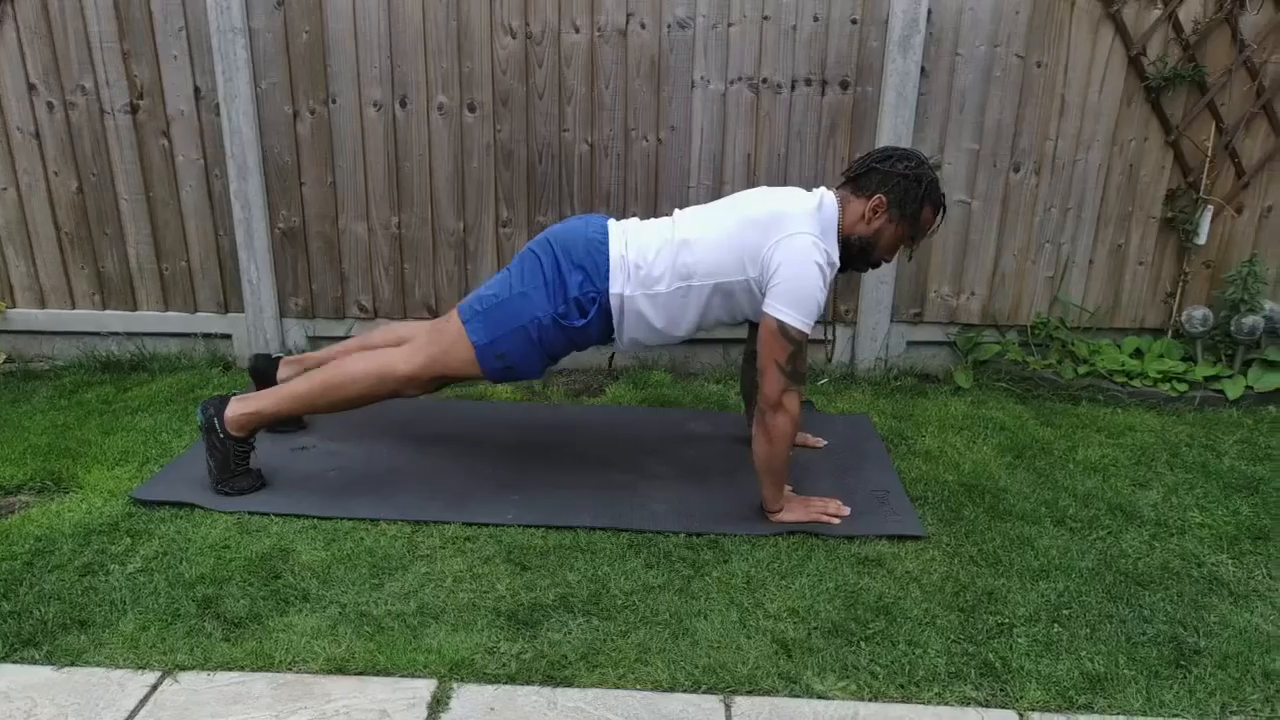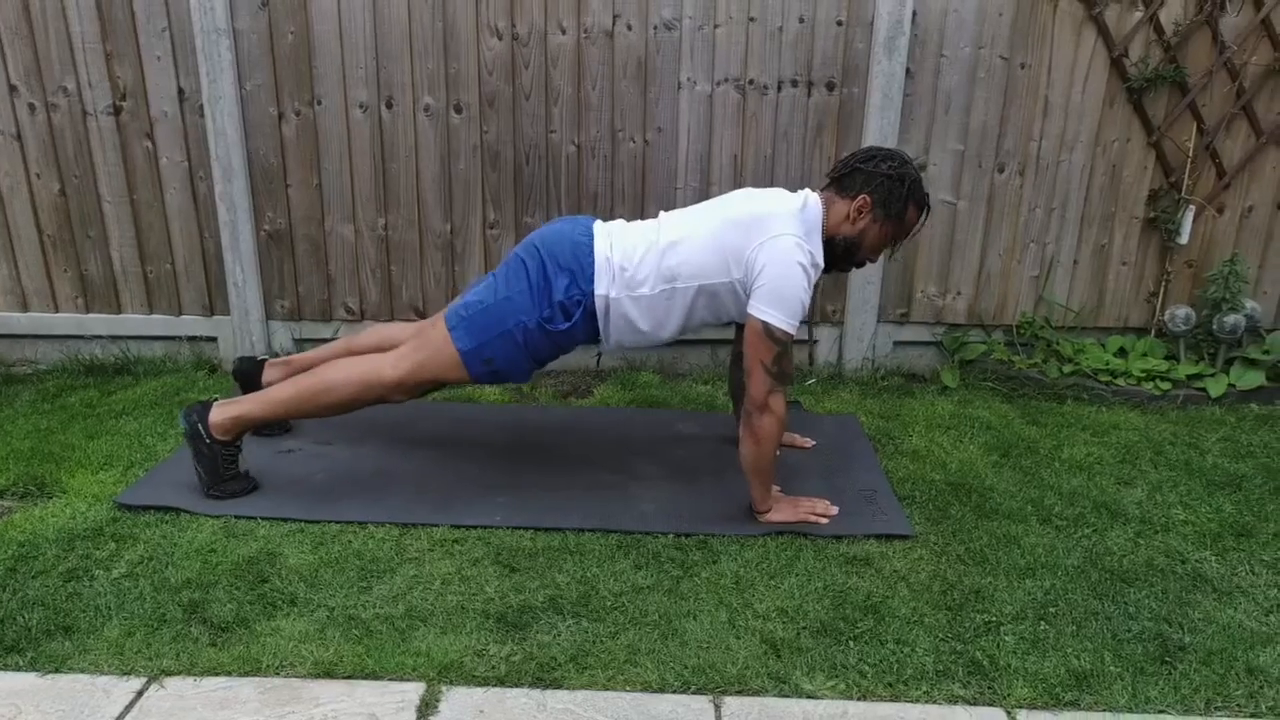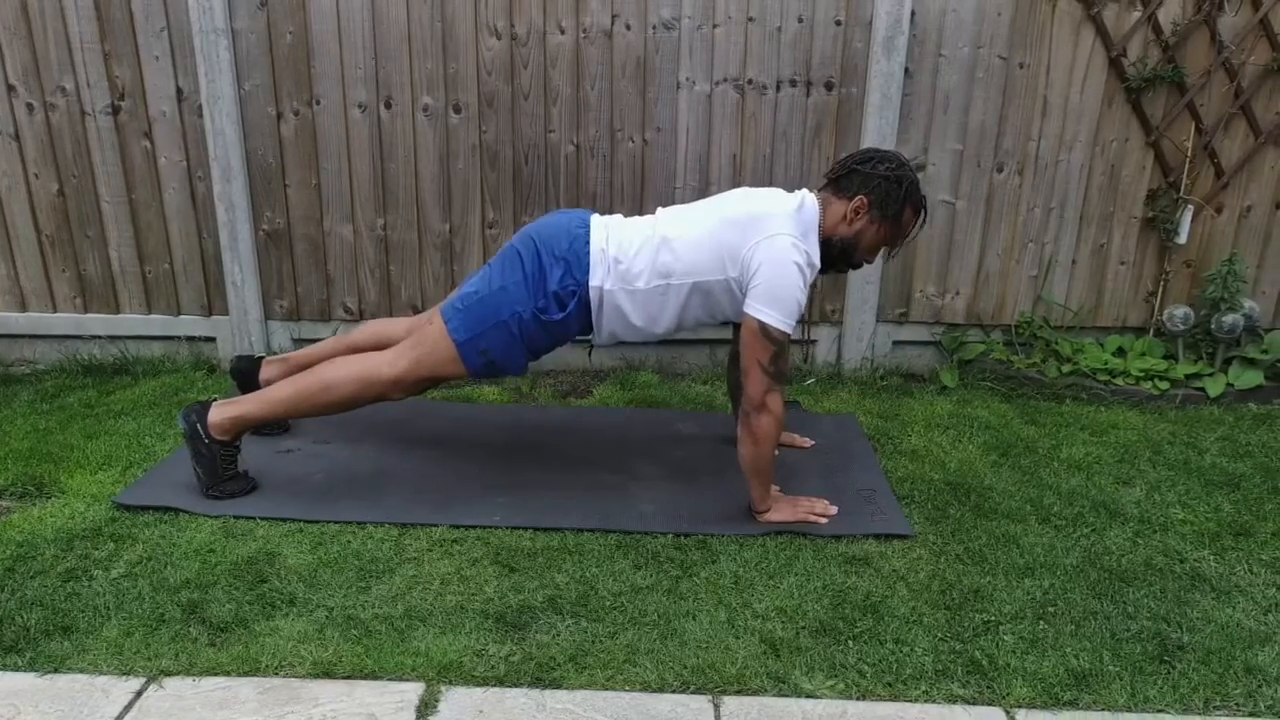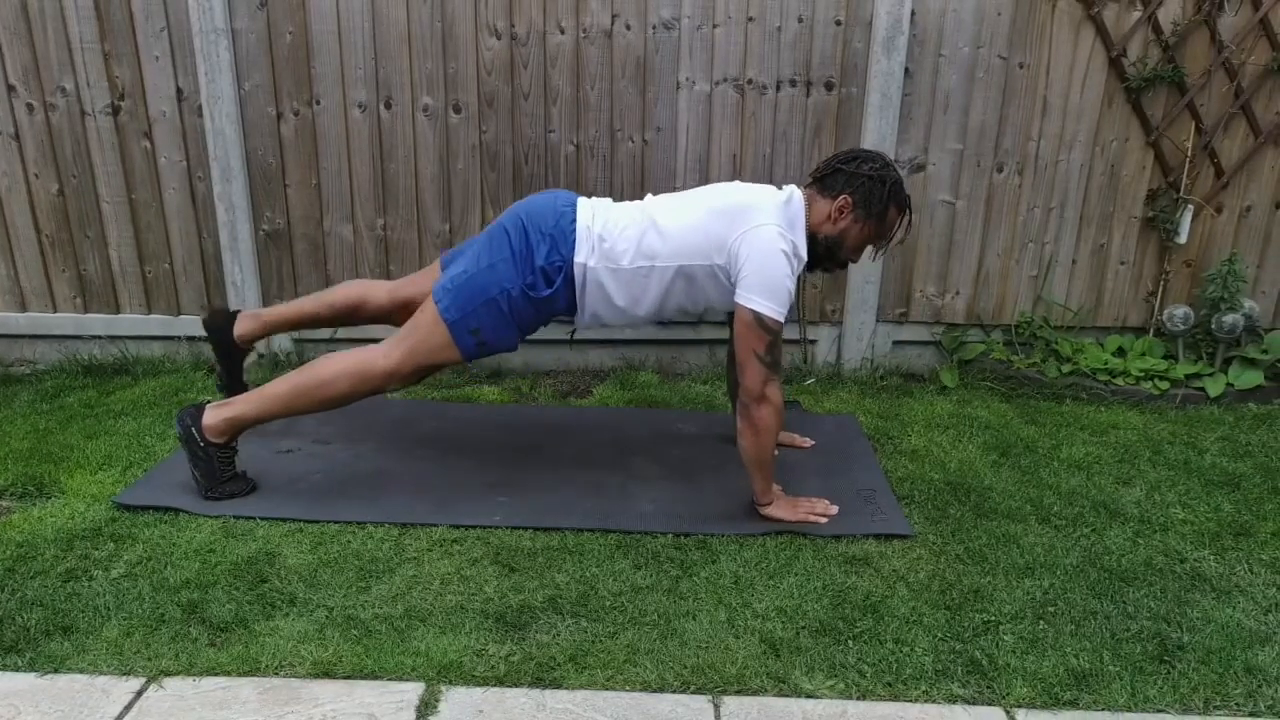
dt=0.4s
person 1, frame 1
left shoulder: (796, 210)
right shoulder: (807, 257)
left elbow: (757, 352)
right elbow: (779, 390)
left wrist: (765, 425)
right wrist: (778, 500)
left hip: (589, 252)
right hip: (581, 282)
left knee: (434, 335)
right knee: (422, 366)
left ankle: (285, 369)
right ankle: (235, 414)
person 1, frame 2
left shoulder: (782, 213)
right shoulder: (792, 258)
left elbow: (746, 364)
right elbow: (764, 392)
left wrist: (753, 425)
right wrist: (768, 500)
left hip: (574, 255)
right hip: (566, 289)
left knee: (424, 339)
right knee: (410, 374)
left ankle: (270, 372)
right ankle: (223, 420)
person 1, frame 3
left shoulder: (780, 212)
right shoulder: (788, 258)
left elbow: (745, 357)
right elbow: (762, 391)
left wrist: (756, 425)
right wrist: (765, 501)
left hip: (570, 247)
right hip: (561, 278)
left knee: (418, 332)
right knee: (405, 371)
left ankle: (267, 371)
right ankle: (221, 421)
person 1, frame 4
left shoulder: (766, 210)
right shoulder: (774, 245)
left elbow: (745, 361)
right elbow: (759, 382)
left wrist: (756, 426)
right wrist: (769, 494)
left hip: (554, 231)
right hip: (546, 253)
left knee: (391, 302)
right knee: (399, 360)
left ankle: (243, 326)
right ankle: (217, 421)
